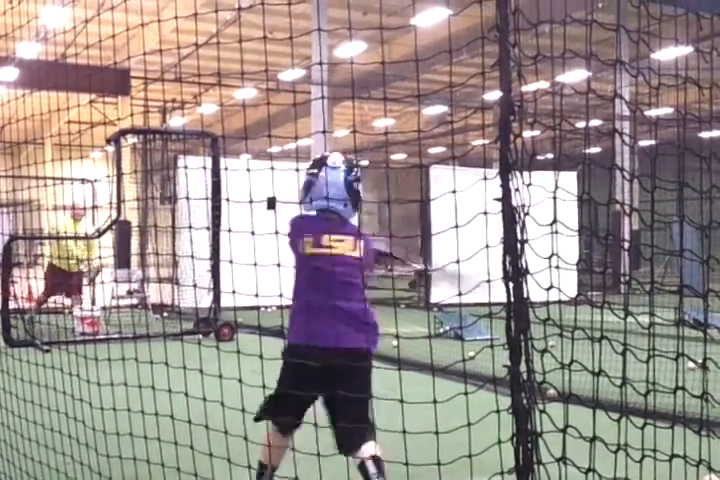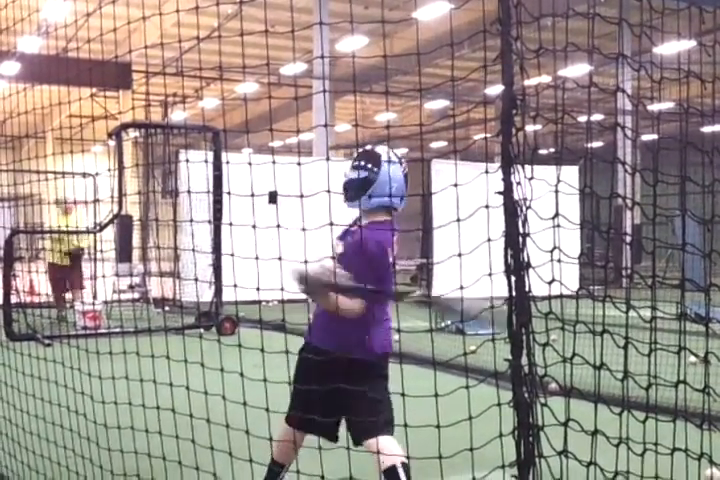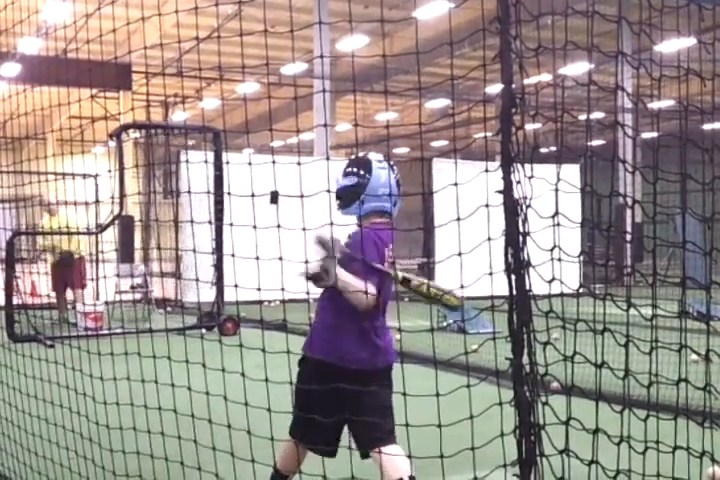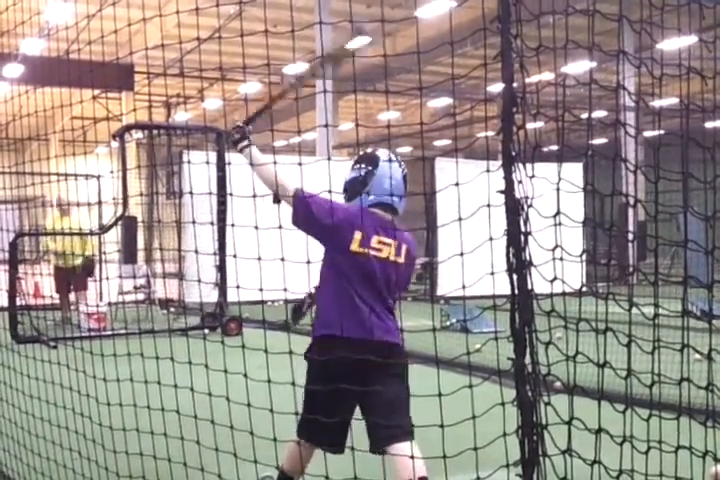
dt=0.4s
person 1, frame 1
left shoulder: (302, 226)
right shoulder: (360, 237)
left hip: (308, 346)
right hip: (355, 348)
left knee: (281, 422)
right knee: (359, 434)
person 1, frame 2
left shoulder: (373, 239)
right shoulder: (365, 224)
left elbow: (354, 309)
right elbow: (334, 260)
left wrist: (324, 294)
left hip: (347, 349)
left knee: (297, 423)
right knee: (377, 433)
person 1, frame 3
left shoulder: (371, 238)
right shoulder: (374, 235)
left elbow: (365, 299)
right elbow: (337, 280)
left wrist: (332, 270)
right wrist: (321, 272)
left hip: (331, 356)
right hip: (370, 357)
left knee: (302, 434)
right knee: (383, 442)
person 1, frame 4
left shoulder: (342, 220)
right shoulder: (406, 242)
left elbow: (284, 189)
left wrist: (247, 148)
left hip: (336, 345)
right hip: (386, 348)
left knee: (310, 432)
right knee: (399, 437)
person 2, frame 1
right shoulder: (62, 224)
left elbow: (92, 248)
right elbow: (65, 241)
left wrist: (92, 266)
right wrist: (79, 255)
left hip: (75, 269)
right hip: (57, 264)
left knee: (76, 295)
right knee: (47, 292)
left ankle: (78, 325)
right ankle: (34, 313)
person 2, frame 2
left shoulder: (79, 219)
right shoulder: (54, 218)
right elbow: (51, 233)
left wrist: (80, 247)
right wrist: (68, 231)
left hip: (74, 261)
right hip: (56, 261)
left knee: (77, 289)
right knee: (58, 290)
right ankle: (61, 313)
person 2, frame 3
left shoulder: (68, 217)
right shoulder: (45, 222)
left elbow: (76, 235)
right elbow: (41, 241)
left wrist: (70, 251)
right wrist: (48, 244)
left hip: (74, 258)
right hip: (57, 261)
left knee: (77, 287)
right knee: (59, 290)
right ankle: (63, 315)
person 2, frame 4
left shoulder: (78, 219)
right shoulder: (51, 221)
left elbow: (87, 238)
right elbow: (47, 238)
left wrist: (88, 256)
right wrist: (55, 249)
left hip: (78, 262)
right hip: (60, 263)
left knee: (80, 290)
right knee: (62, 292)
right ankle: (66, 317)
